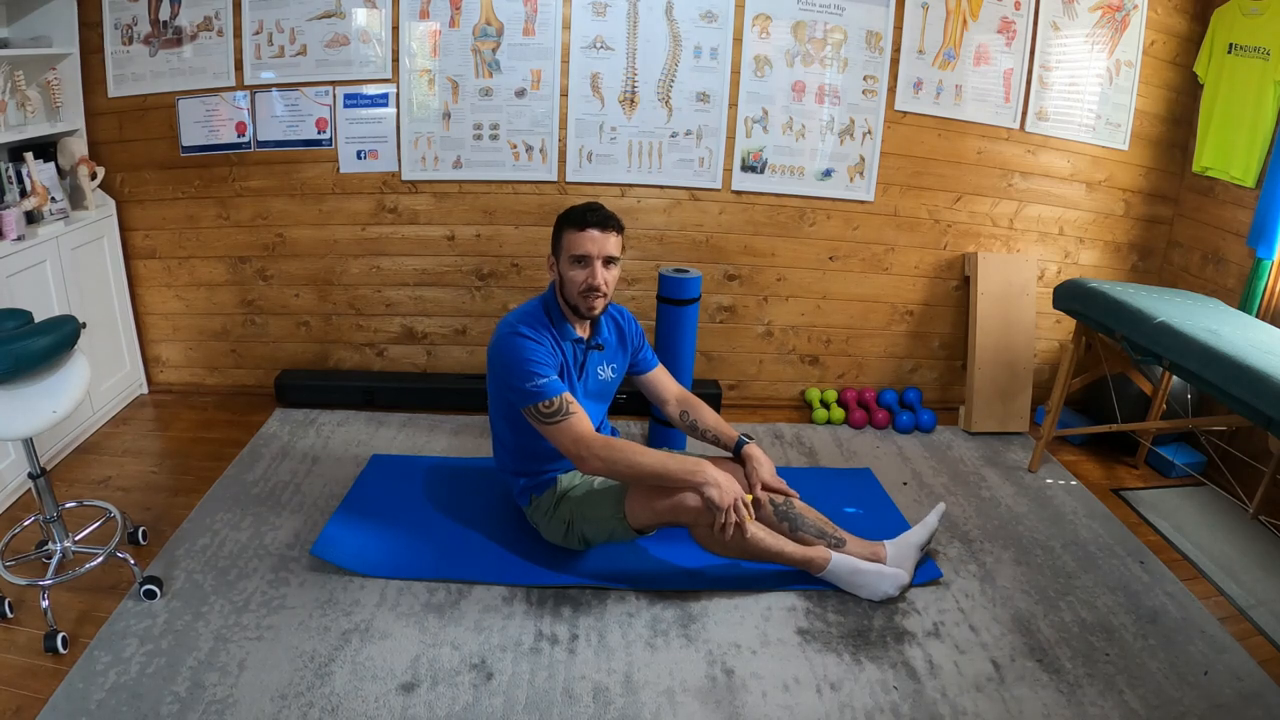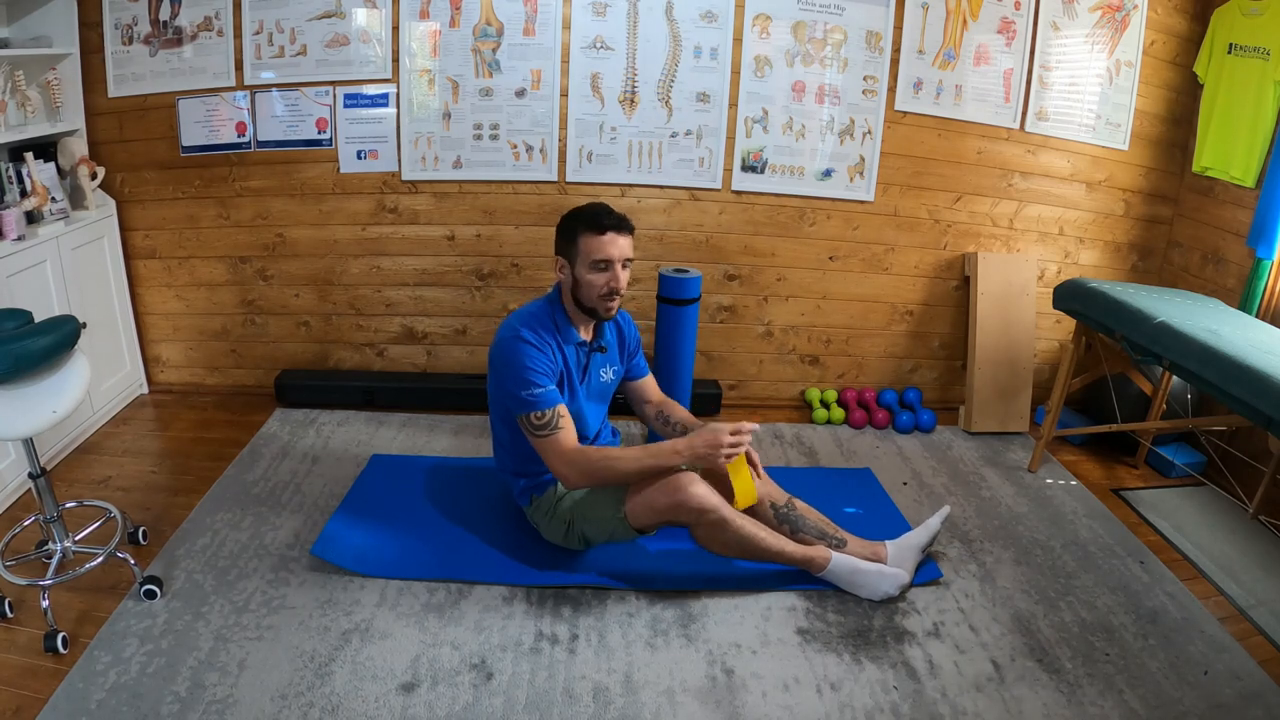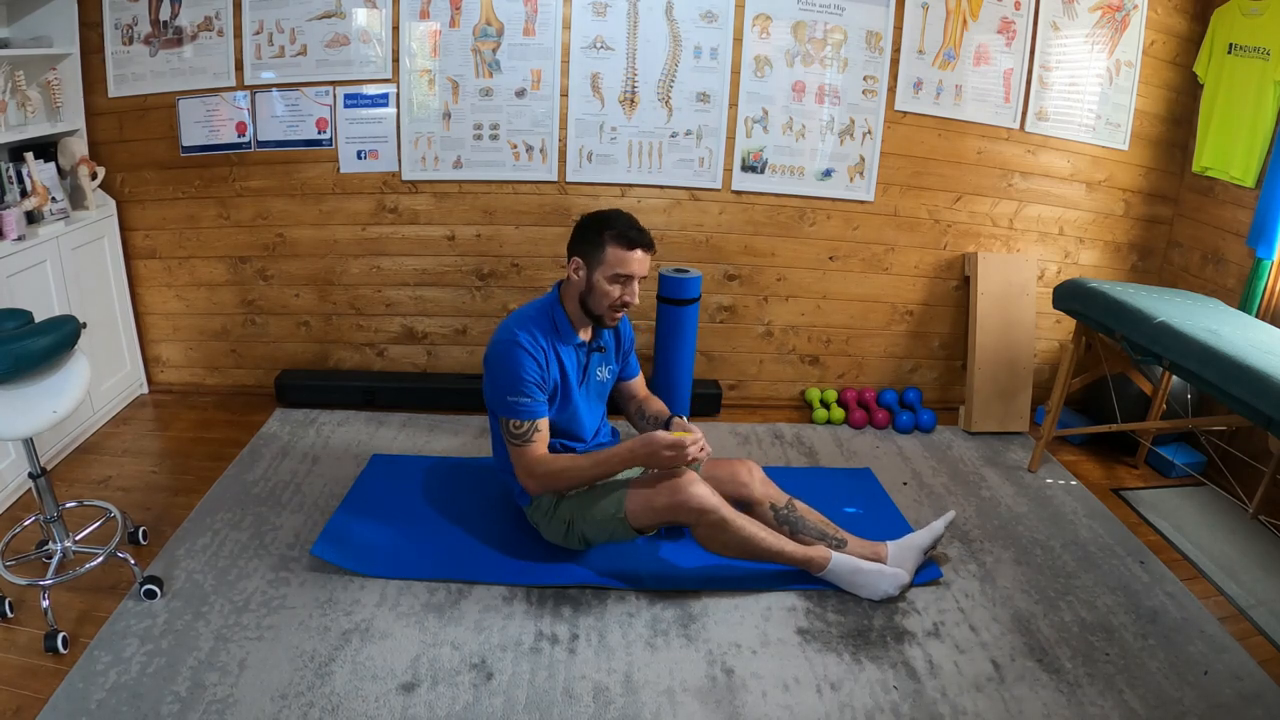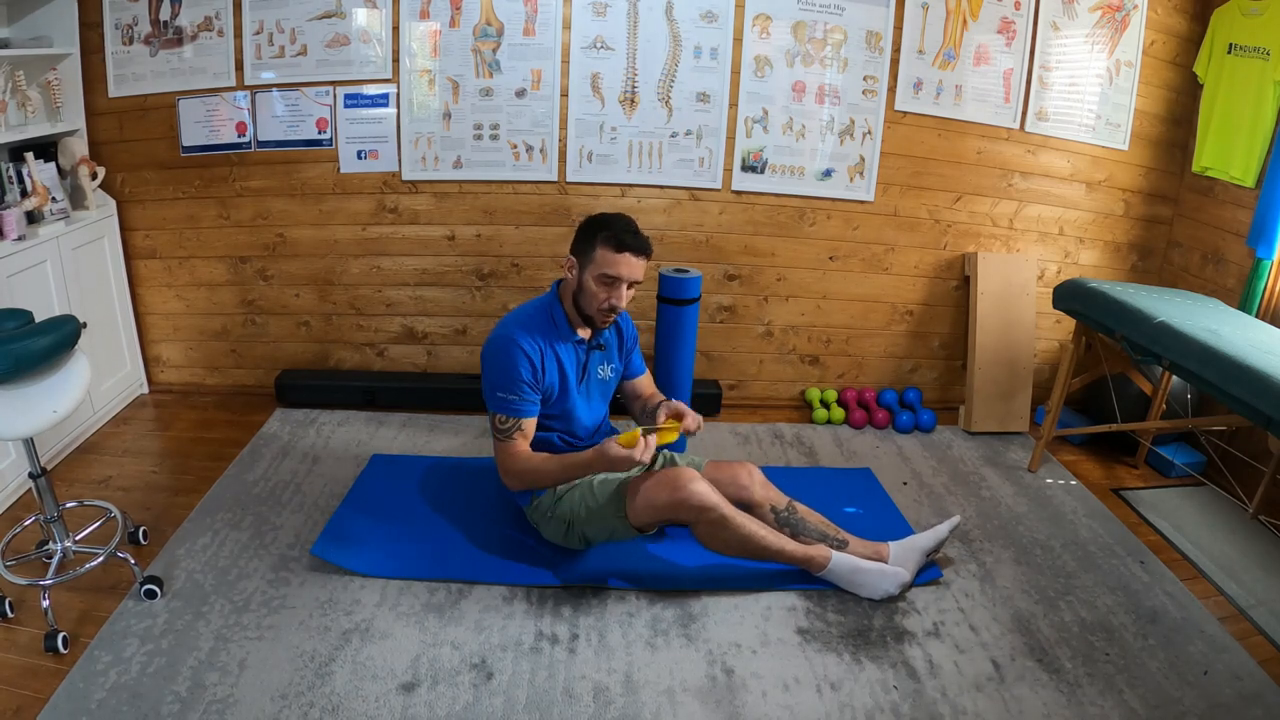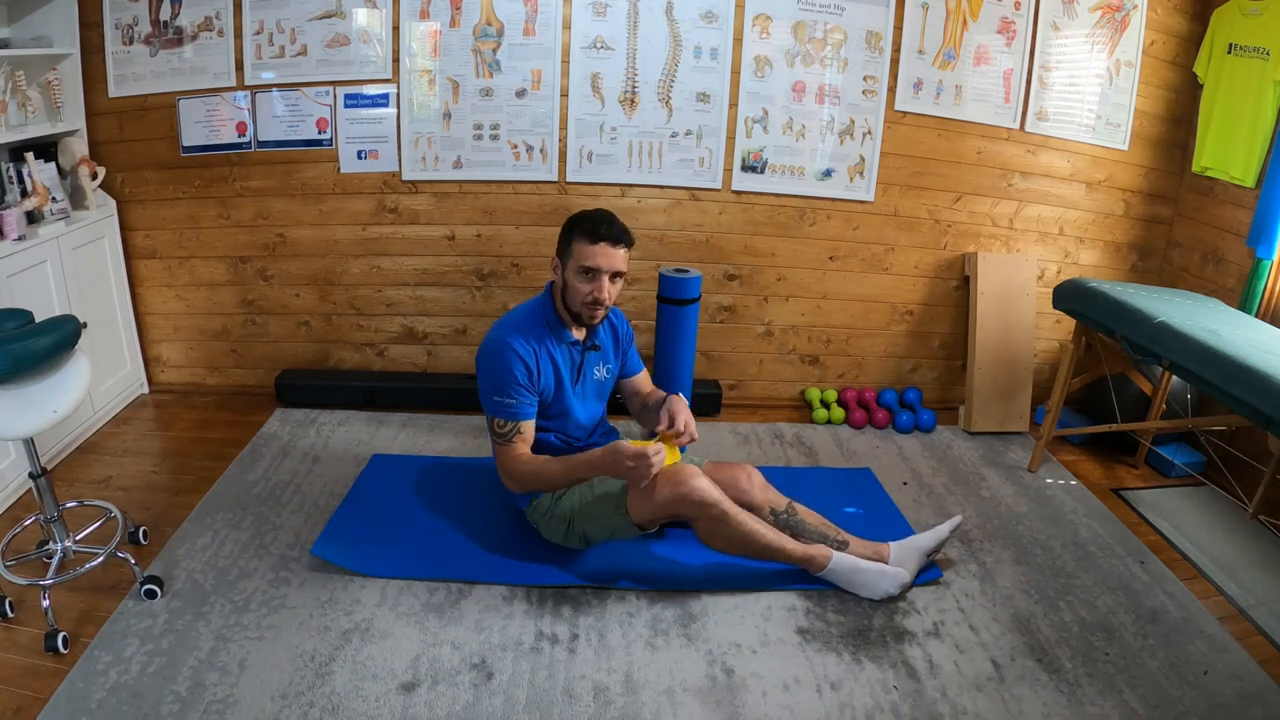
dt=0.4s
person 1, frame 1
left shoulder: (619, 323)
right shoulder: (522, 340)
left elbow: (676, 399)
right elbow: (588, 452)
left wrist: (746, 448)
right wrist: (702, 472)
left hip: (605, 464)
right hip: (554, 492)
left knee: (741, 481)
right knee: (692, 497)
left ankle: (876, 554)
right ankle: (822, 562)
person 1, frame 2
left shoulder: (618, 324)
right shoulder: (525, 344)
left elbow: (655, 403)
right elbow: (572, 466)
left wrist: (707, 435)
right wrist: (688, 448)
left hip: (608, 461)
right hip: (555, 494)
right knee: (686, 492)
left ankle: (876, 553)
right ankle: (822, 562)
person 1, frame 3
left shoulder: (613, 324)
right shoulder: (521, 346)
left elbow: (637, 398)
right elbow: (535, 473)
left wrist: (672, 427)
right wrist: (637, 453)
left hip: (609, 463)
right hip: (557, 497)
left knee: (745, 477)
right knee: (685, 492)
left ankle: (878, 554)
right ankle: (825, 563)
person 1, frame 4
left shoulder: (616, 324)
right shoulder: (516, 343)
left elbow: (643, 401)
right elbow: (514, 470)
left wrist: (669, 413)
right wrist: (599, 459)
left hip: (607, 461)
right hip: (555, 492)
left knee: (744, 480)
right knee: (686, 489)
left ankle: (880, 553)
right ankle: (824, 563)
person 1, frame 5
left shoulder: (611, 322)
right shoulder: (512, 347)
left elbow: (641, 395)
right elbow: (515, 471)
left wrist: (670, 410)
right wrist: (604, 460)
left hip: (606, 461)
right hip: (556, 495)
left knee: (745, 481)
right knee: (686, 486)
left ankle: (879, 554)
right ankle: (823, 563)
